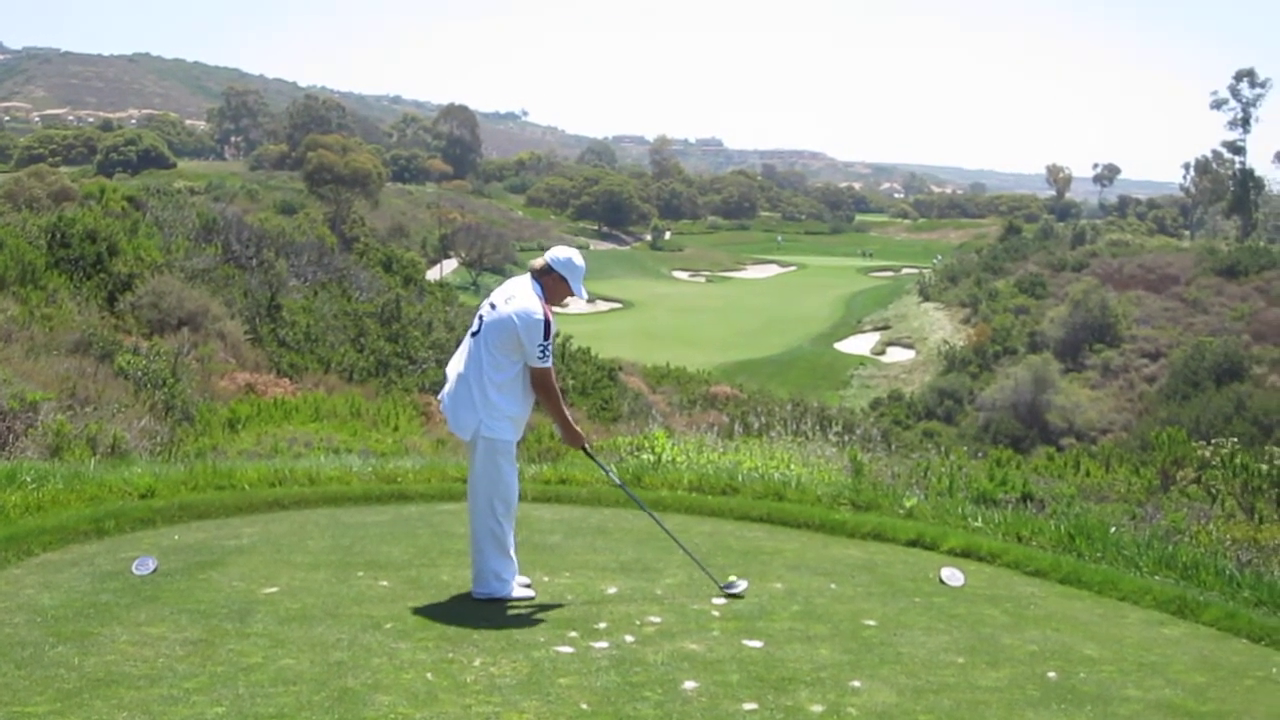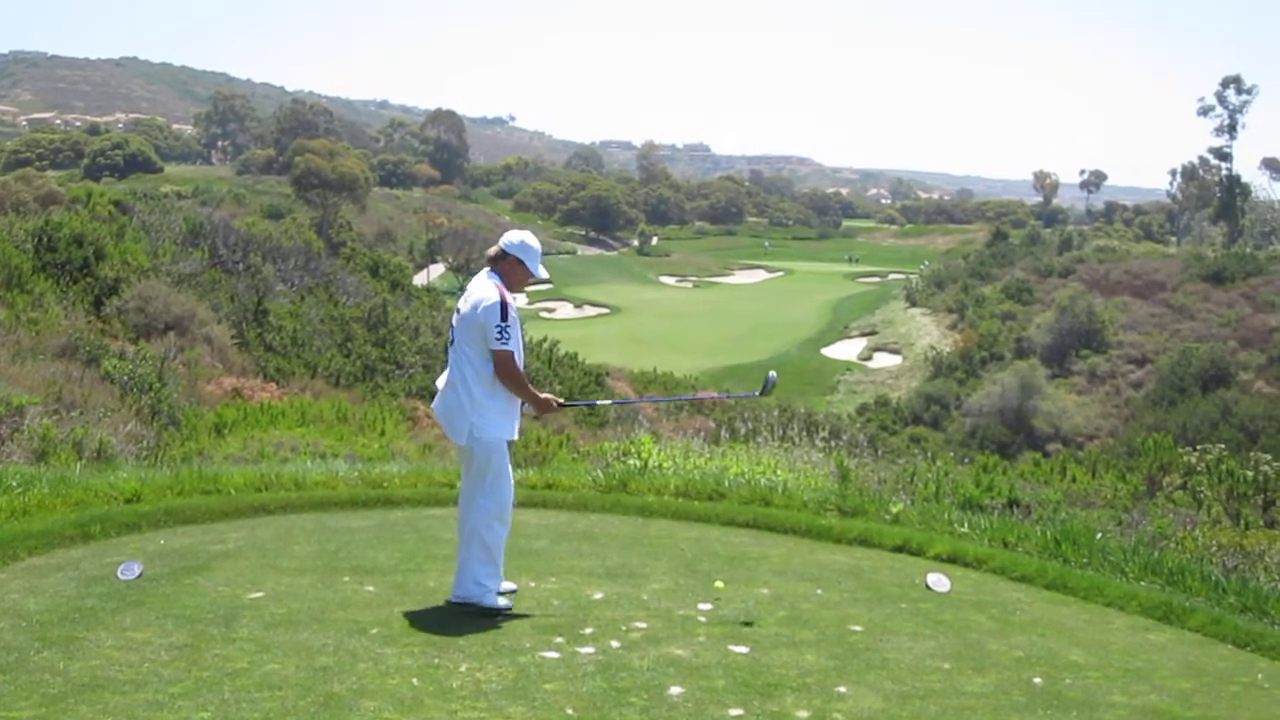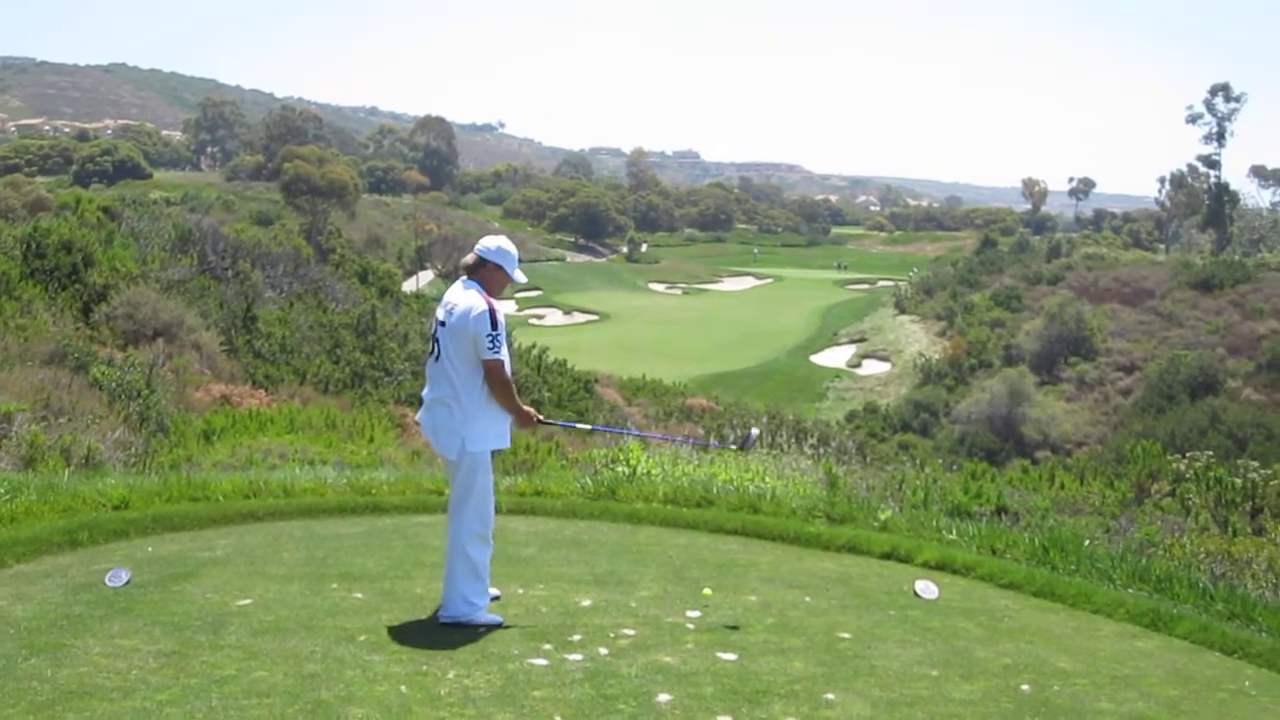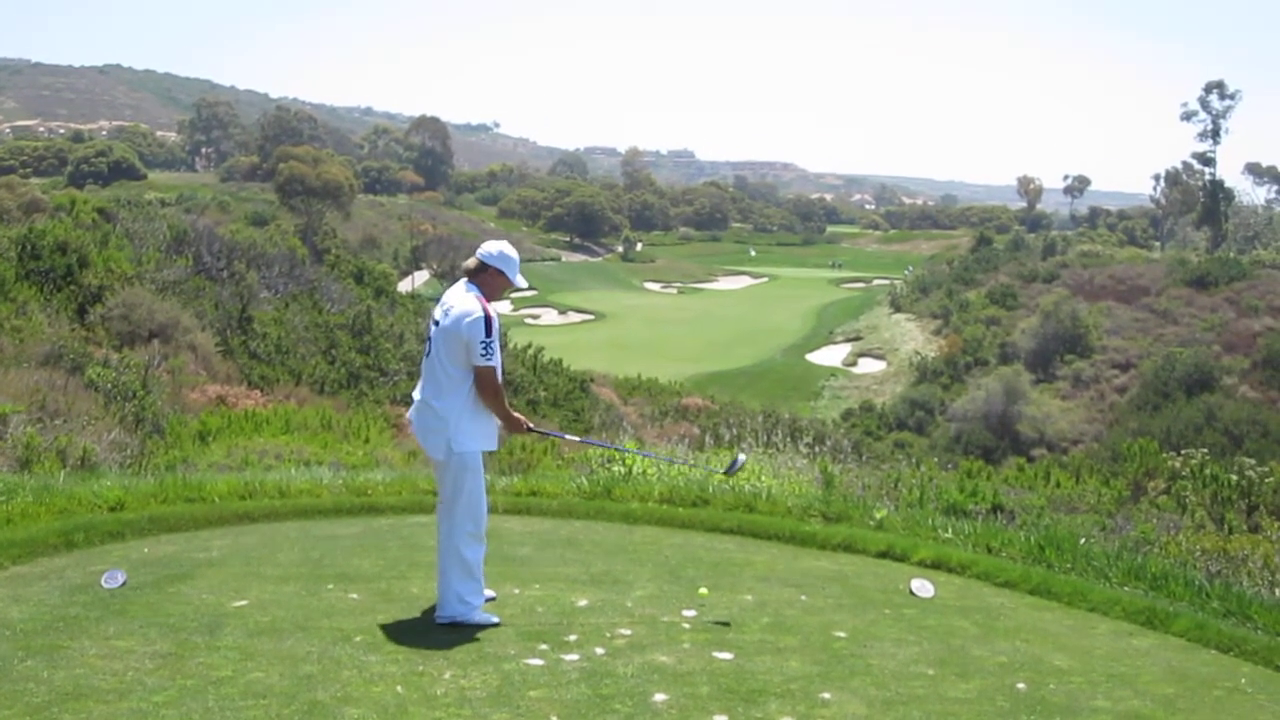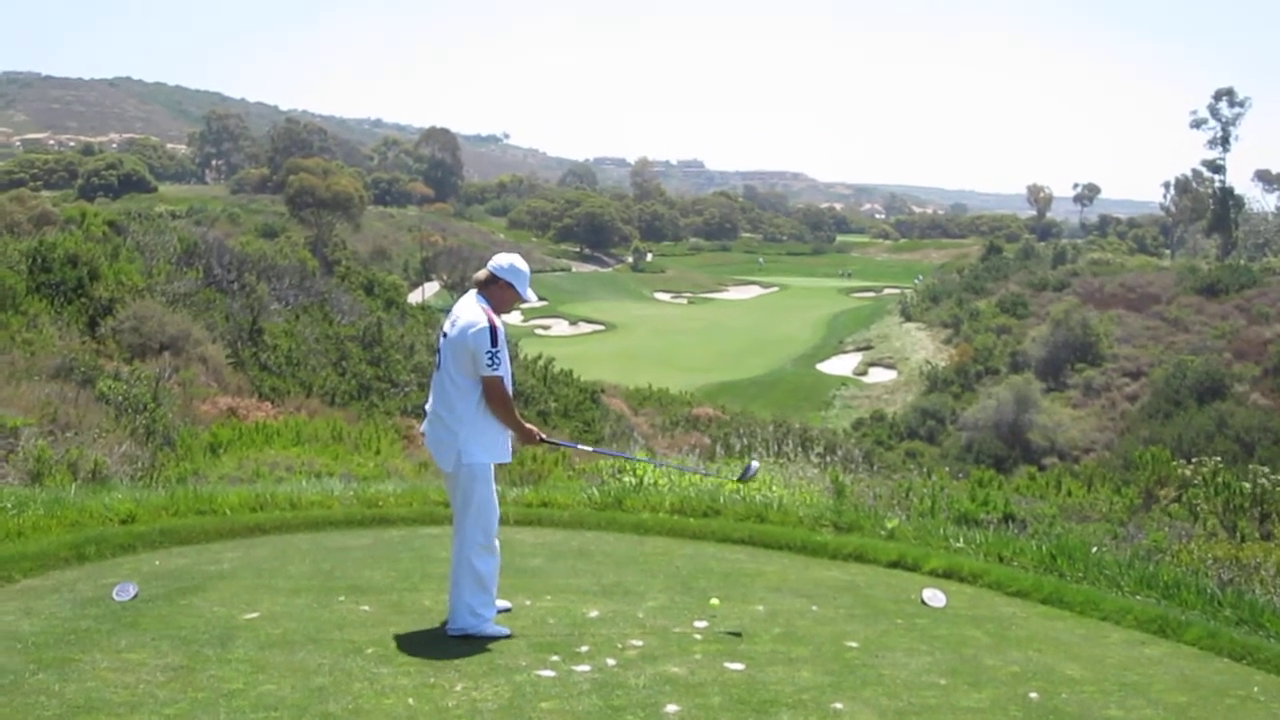
dt=0.4s
person 1, frame 1
left shoulder: (515, 287)
right shoulder: (536, 315)
right elbow: (542, 383)
left wrist: (561, 412)
right wrist: (567, 427)
left hip: (480, 402)
right hip: (487, 410)
left knee: (494, 494)
right knee: (496, 497)
left ankle: (497, 571)
right ankle: (493, 582)
person 1, frame 2
left shoulder: (481, 286)
right shoulder: (496, 300)
right elbow: (506, 369)
left wrist: (526, 397)
right wrist: (535, 399)
left hip: (470, 408)
right hip: (481, 414)
left knee: (479, 496)
right knee: (494, 499)
left ankle: (479, 578)
right ankle: (475, 586)
person 1, frame 3
left shoulder: (454, 296)
right shoulder: (484, 310)
right elbow: (496, 378)
left wrist: (511, 409)
right wrist: (519, 412)
left hip: (451, 416)
right hip: (467, 426)
left knee: (469, 510)
right knee: (472, 516)
left ankle: (469, 586)
right ankle: (462, 606)
person 1, frame 4
left shoulder: (454, 295)
right shoulder: (480, 315)
right elbow: (487, 384)
left wrist: (500, 416)
right wrist: (508, 418)
left hip: (443, 417)
right hip: (456, 427)
left knee: (458, 511)
right knee: (467, 516)
left ankle: (463, 586)
right ankle: (457, 605)
person 1, frame 5
left shoulder: (465, 307)
right shoulder: (486, 325)
right elbow: (496, 394)
left wrist: (512, 426)
right wrist: (520, 428)
left hip: (459, 431)
right hip: (468, 440)
left knee: (477, 523)
right knee: (478, 527)
left ankle: (478, 598)
right ankle: (469, 618)
